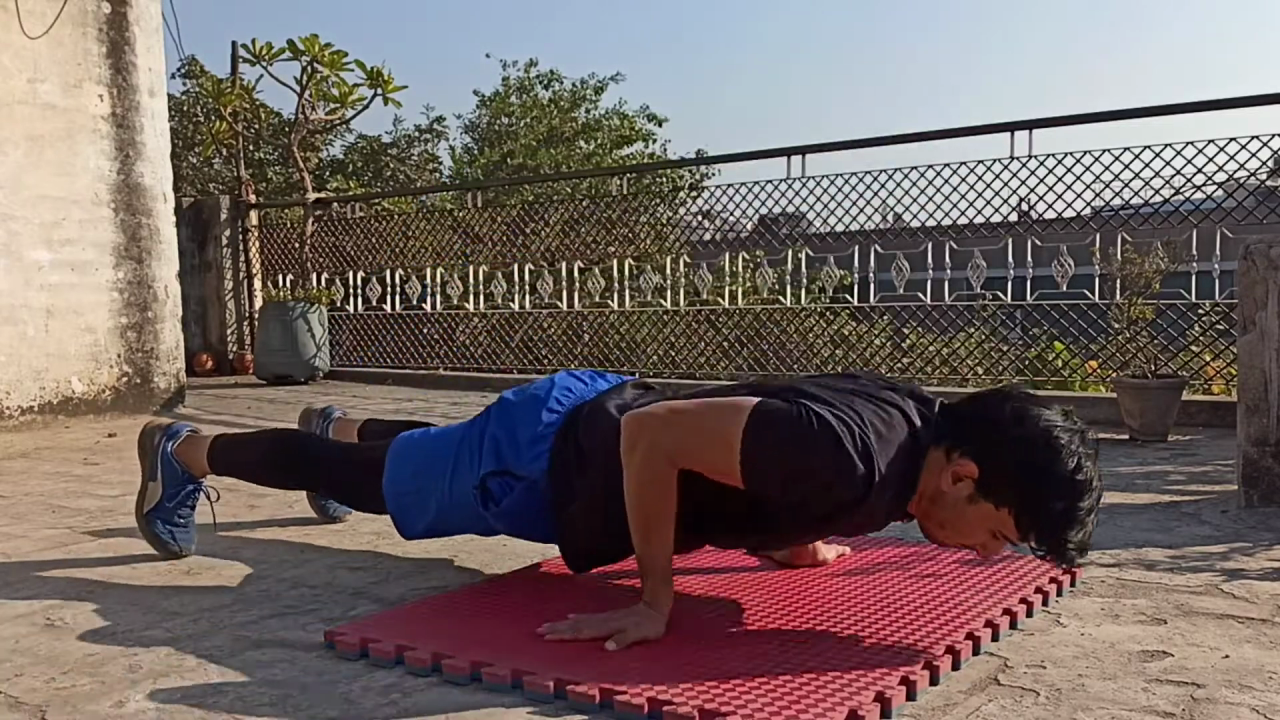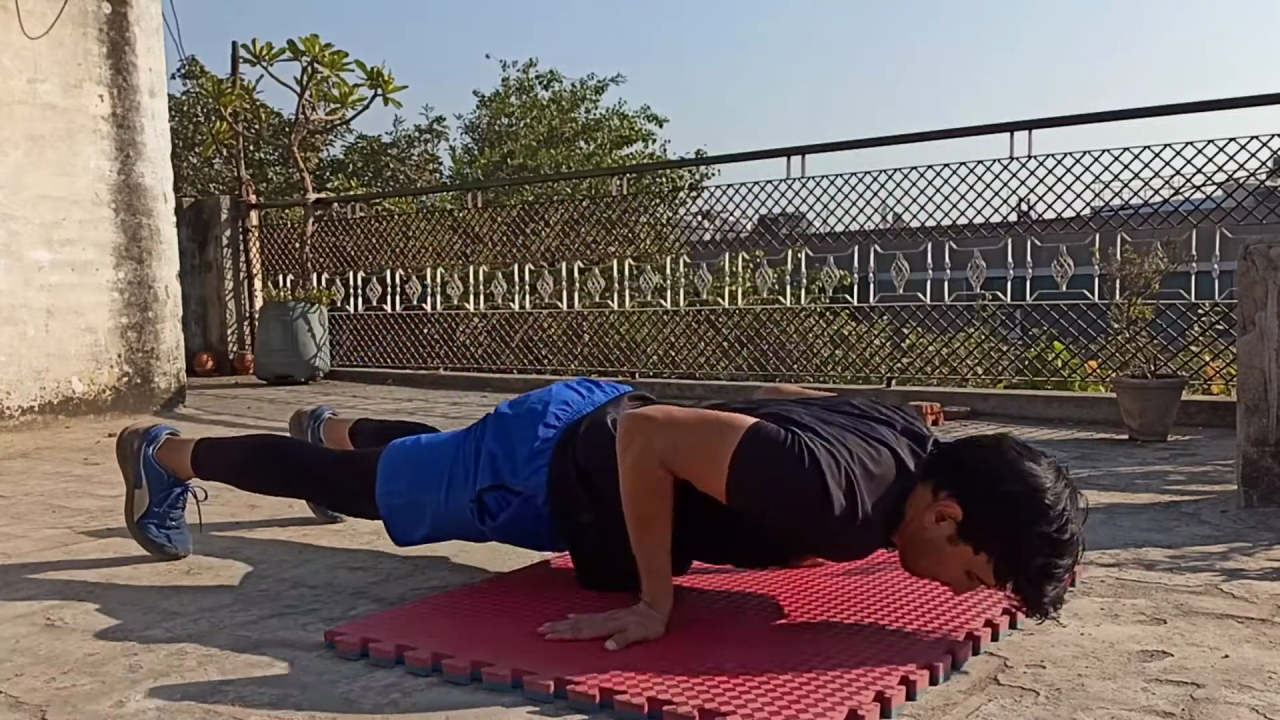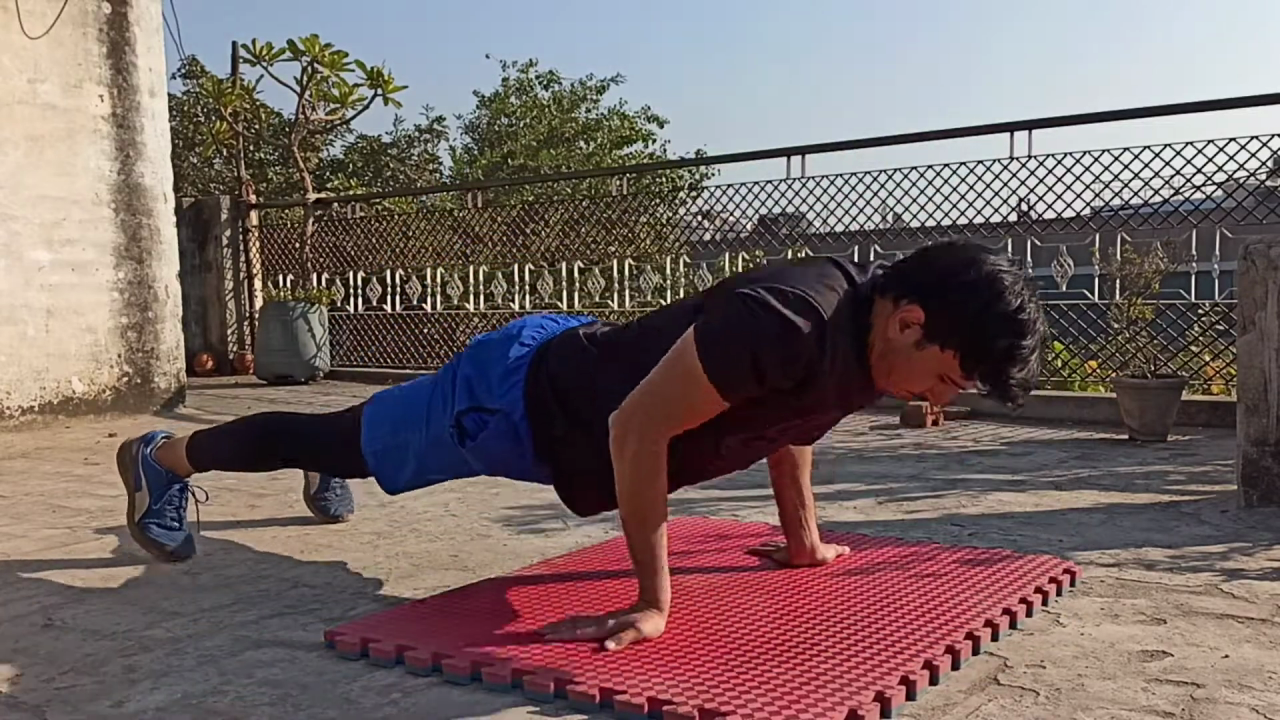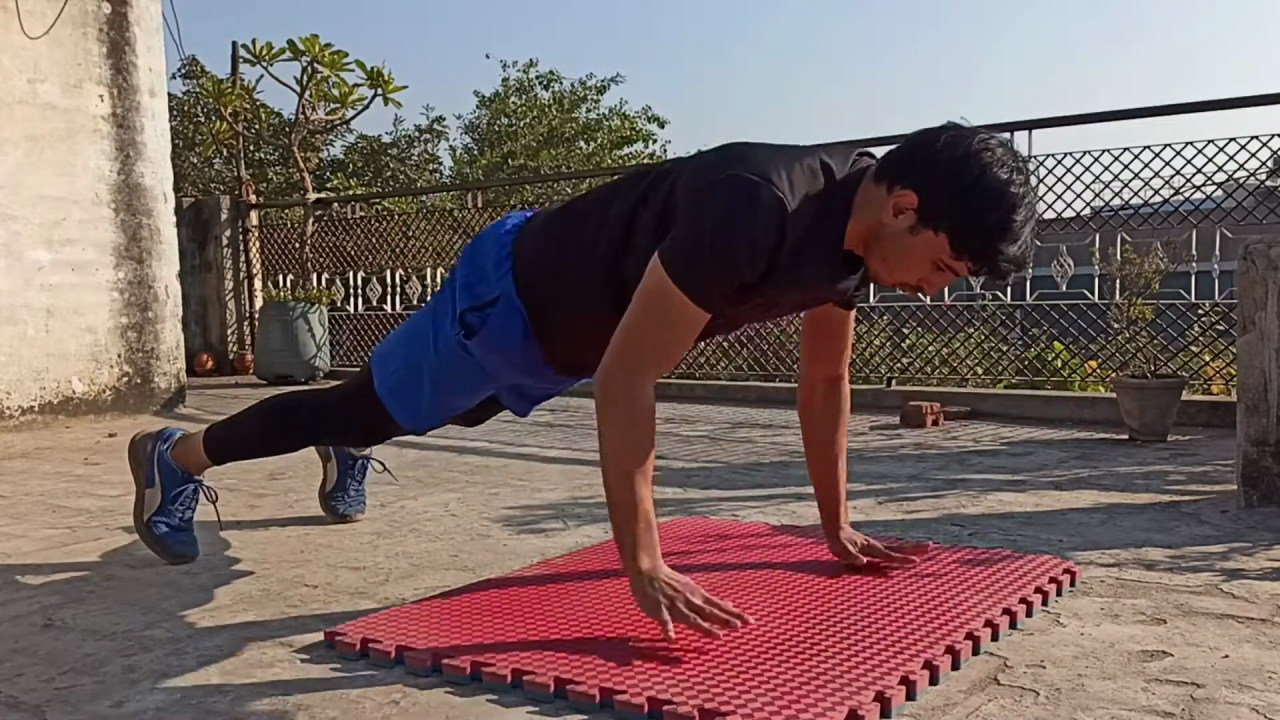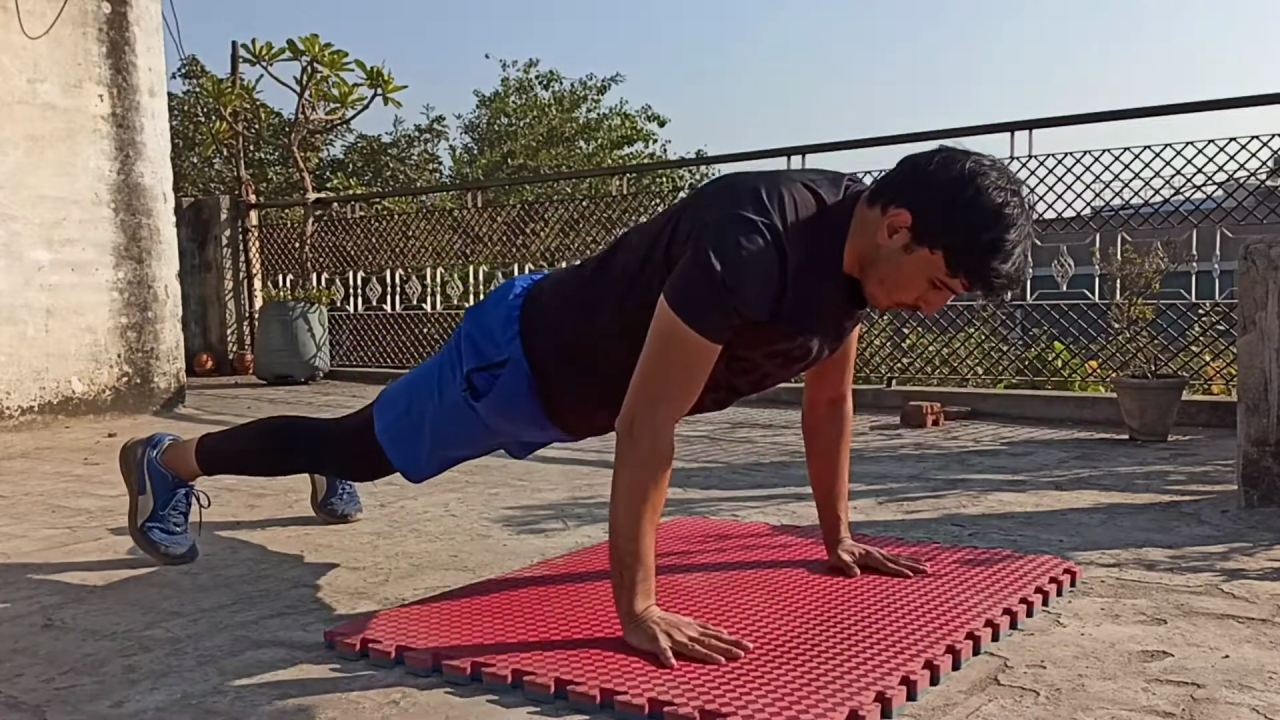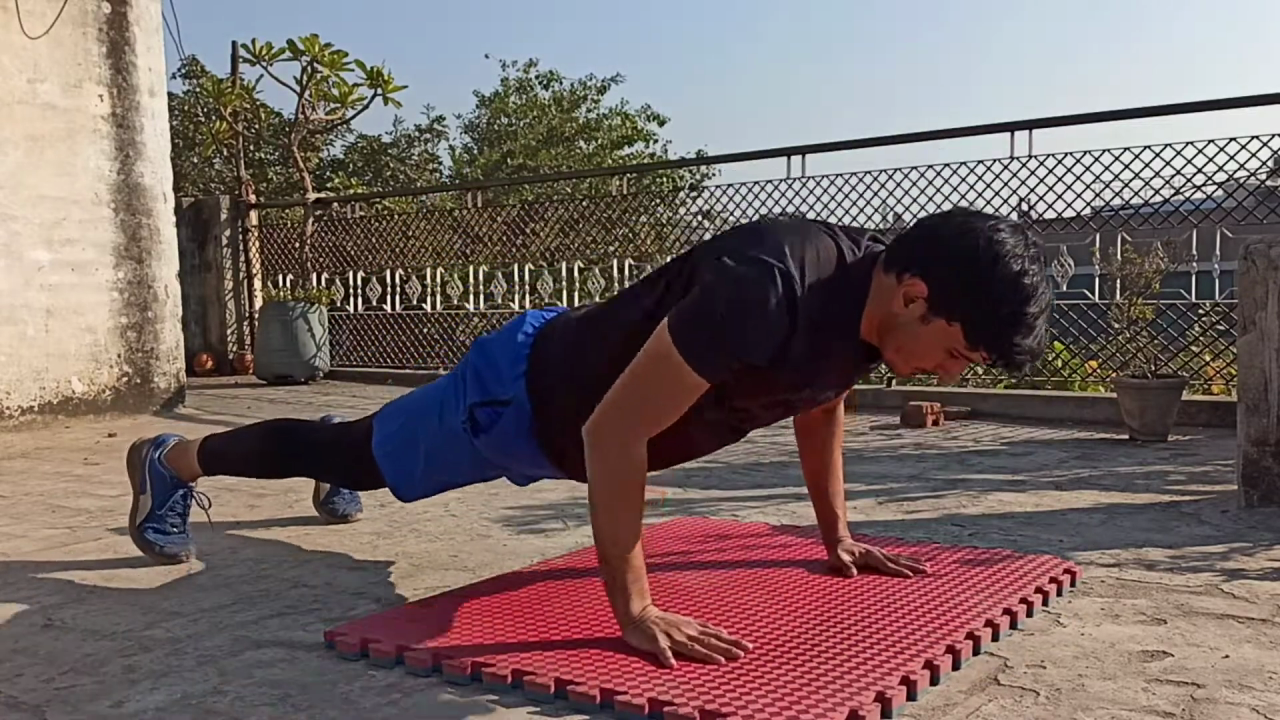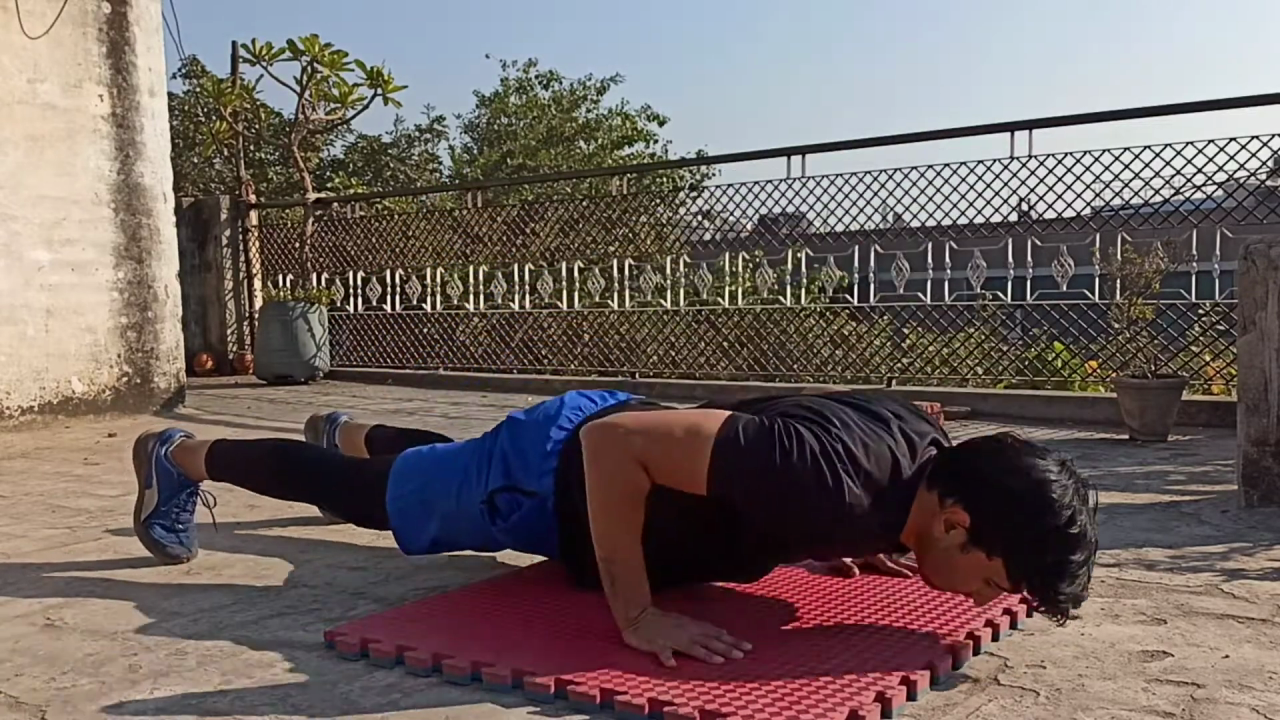
dt=0.3s
person 1, frame 1
left shoulder: (909, 424)
right shoulder: (850, 462)
right elbow: (652, 432)
left wrist: (803, 540)
right wrist: (653, 601)
left hip: (595, 415)
right hip: (549, 463)
left knee: (432, 452)
right knee: (365, 479)
left ankle: (342, 424)
right ankle: (183, 450)
person 1, frame 2
left shoulder: (904, 444)
right shoulder: (833, 492)
left elbow: (780, 394)
right elbow: (648, 434)
left wrist: (806, 551)
right wrist: (652, 598)
left hip: (588, 422)
right hip: (548, 473)
left knee: (434, 451)
right knee: (359, 486)
left ankle: (333, 427)
right ankle: (166, 451)
person 1, frame 3
left shoulder: (864, 339)
right shoulder: (785, 320)
left elbow: (785, 426)
right elbow: (634, 431)
left wrist: (799, 537)
right wrist: (650, 598)
left hip: (568, 381)
right hip: (519, 390)
right knee: (349, 443)
left ankle: (331, 464)
right ankle: (163, 461)
person 1, frame 4
left shoulder: (856, 231)
right shoulder: (754, 207)
left elbow: (826, 371)
right elbow: (622, 380)
left wrist: (838, 527)
right wrist: (642, 565)
left hip: (568, 319)
right hip: (511, 292)
left knee: (468, 408)
right knee: (365, 409)
left ankle: (344, 459)
right ankle: (176, 457)
person 1, frame 5
left shoulder: (855, 254)
right shoulder: (748, 240)
left elbow: (829, 399)
right elbow: (646, 429)
left wrist: (837, 540)
right wrist: (635, 608)
left hip: (573, 382)
right hip: (521, 354)
right knee: (362, 449)
left ankle: (332, 473)
right ankle: (167, 460)
person 1, frame 6
left shoulder: (866, 301)
right shoulder: (767, 288)
left elbow: (819, 410)
right elbow: (613, 434)
left wrist: (837, 538)
right wrist: (632, 609)
left hip: (569, 392)
right hip: (525, 394)
right knee: (360, 460)
left ankle: (342, 433)
right ankle: (172, 461)
person 1, frame 7
left shoulder: (919, 447)
right shoulder: (831, 484)
left elbow: (817, 396)
right elbow: (615, 443)
left wrist: (851, 545)
right wrist: (633, 613)
left hip: (594, 446)
right hip: (557, 477)
left knee: (450, 456)
right knee: (358, 495)
left ankle: (347, 430)
right ankle: (181, 455)
